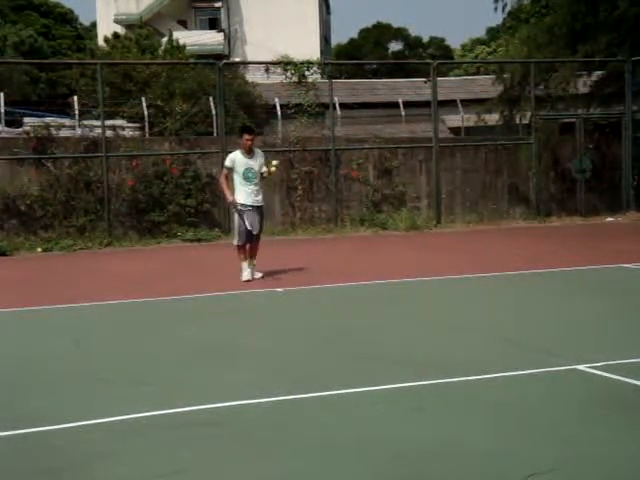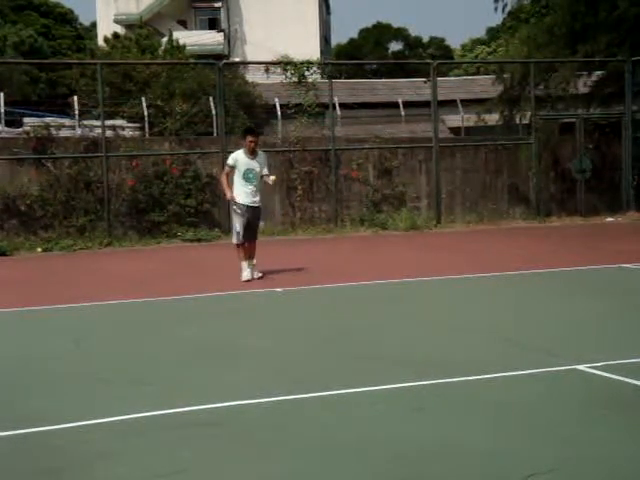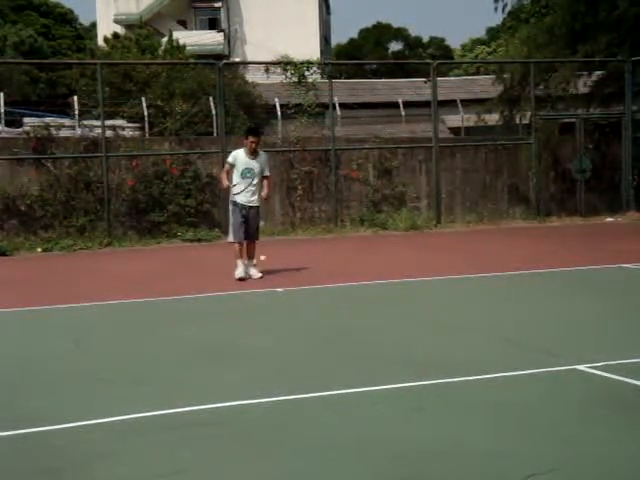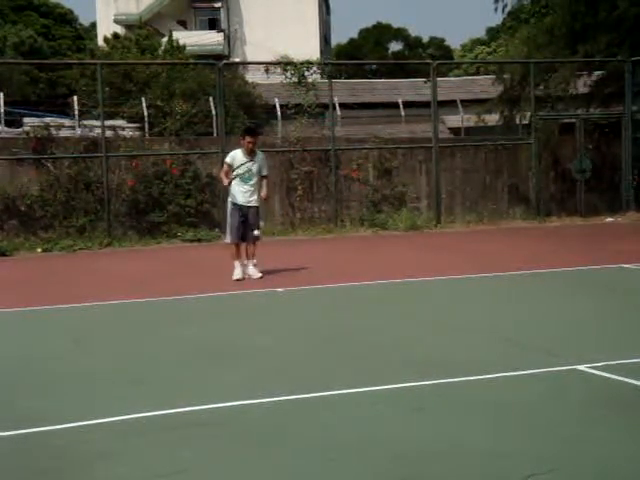
dt=0.2s
person 1, frame 1
left shoulder: (259, 155)
right shoulder: (233, 157)
left elbow: (263, 174)
right elbow: (223, 177)
left wrist: (267, 173)
right wrist: (228, 194)
left hip: (258, 202)
right hip: (241, 203)
left knee: (255, 237)
right knee: (241, 238)
left ankle: (252, 265)
right ankle: (245, 268)
person 1, frame 2
left shoulder: (262, 156)
right shoulder: (236, 156)
left elbow: (265, 175)
right elbow: (225, 175)
left wrist: (269, 180)
right wrist: (227, 191)
left hip: (255, 203)
right hip: (239, 203)
left knee: (252, 238)
right knee: (240, 237)
left ankle: (252, 266)
right ankle: (245, 269)
person 1, frame 3
left shoulder: (263, 157)
right shoulder: (236, 155)
left elbow: (266, 177)
right elbow: (224, 171)
left wrist: (265, 190)
right wrist: (225, 181)
left hip: (254, 203)
right hip: (237, 201)
left knee: (252, 237)
right knee: (237, 236)
left ankle: (251, 266)
right ankle: (240, 266)
person 1, frame 4
left shoulder: (261, 157)
right shoulder: (234, 155)
left elbow: (264, 177)
right elbow: (223, 172)
left wrist: (264, 190)
right wrist: (225, 180)
left hip: (253, 203)
right hip: (236, 202)
left knee: (252, 237)
right knee: (235, 237)
left ankle: (250, 266)
right ankle: (237, 267)
